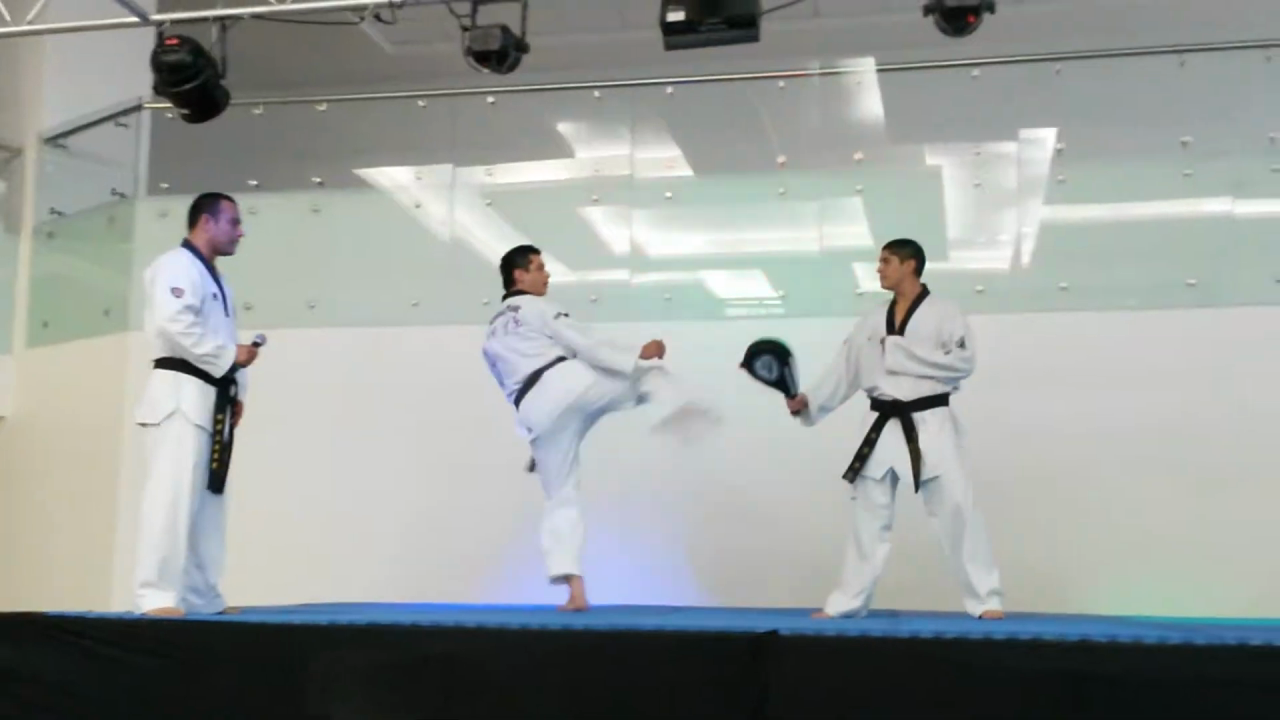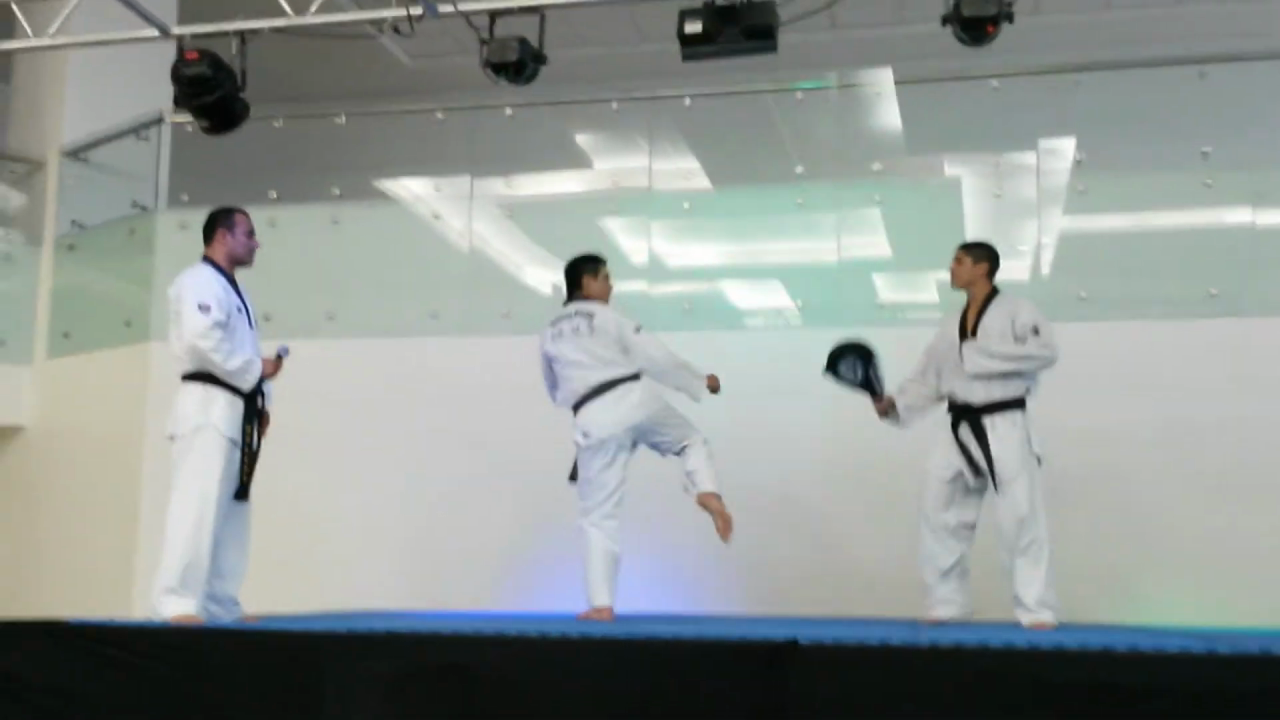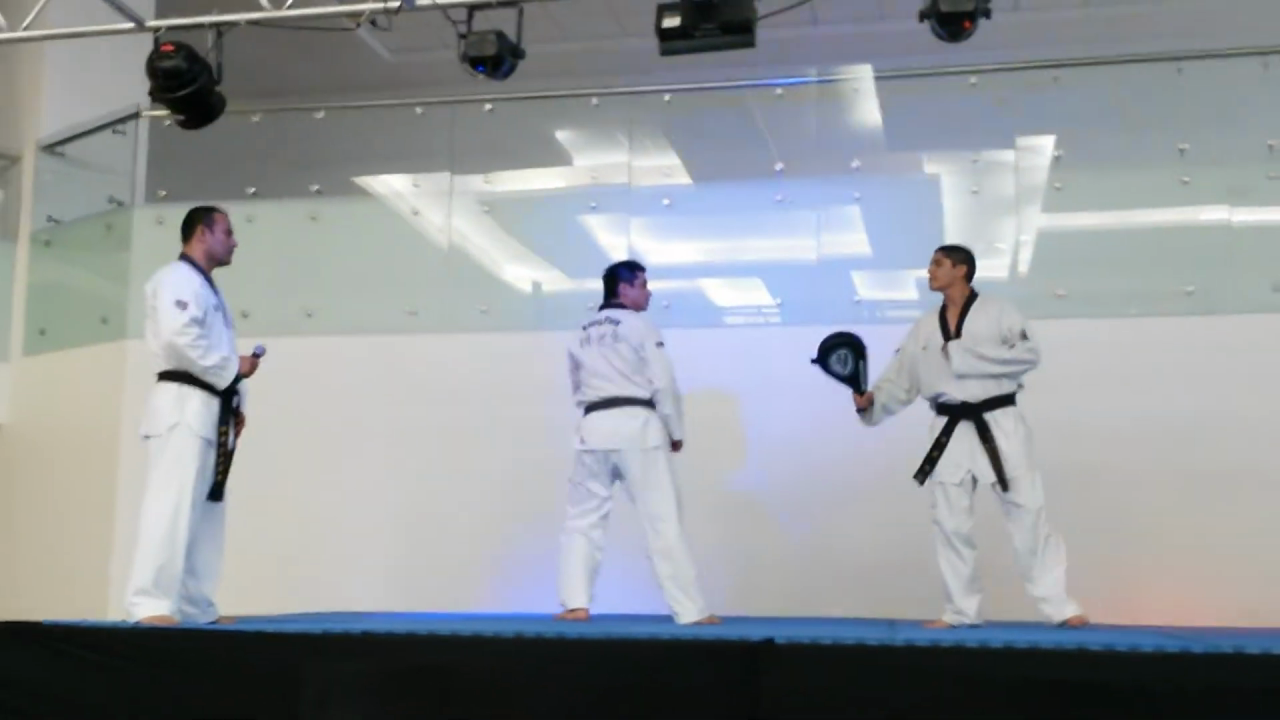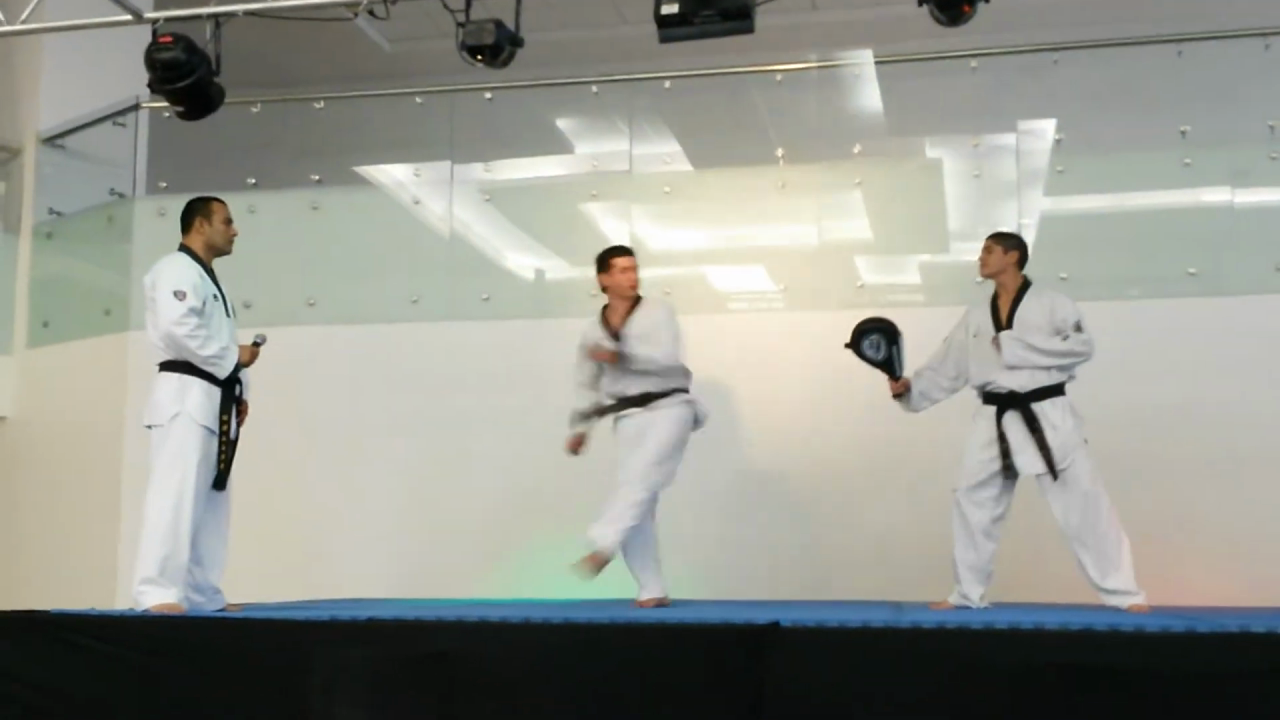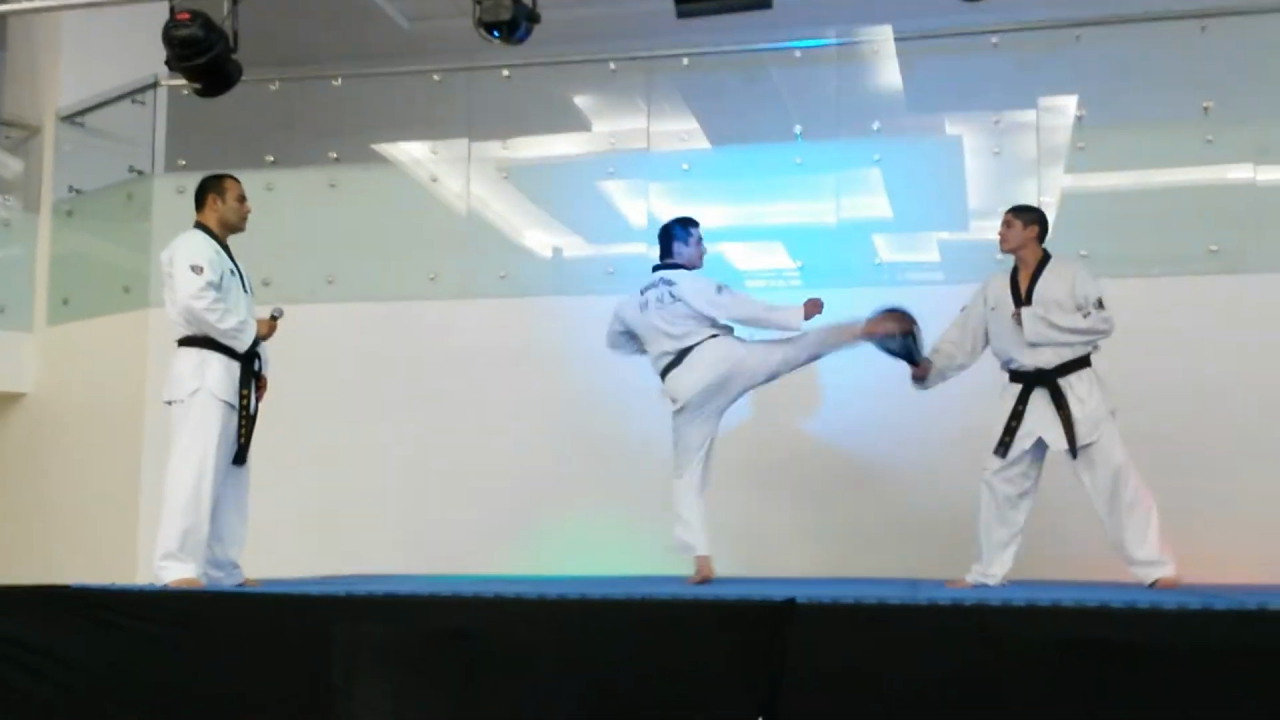
dt=0.5s
person 1, frame 1
left shoulder: (214, 278)
right shoulder: (177, 265)
right elbow: (173, 325)
left wrist: (235, 391)
right wrist: (230, 356)
left hip: (209, 400)
right hip: (180, 395)
left knee: (207, 500)
right knee: (173, 495)
left ankle: (199, 595)
right ankle: (156, 596)
person 1, frame 2
left shoulder: (231, 290)
right shoulder: (200, 281)
right elbow: (201, 341)
left wrist: (259, 402)
right wrist: (256, 370)
left hip: (234, 411)
right hip: (208, 407)
left knee: (230, 508)
right knee: (198, 503)
left ankle: (219, 603)
right ankle: (176, 601)
person 1, frame 3
left shoulder: (207, 289)
right shoulder: (178, 278)
right elbow: (178, 338)
left wrist: (234, 402)
right wrist: (234, 367)
left hip: (209, 410)
right hip: (183, 407)
left knee: (206, 509)
right knee: (172, 503)
left ankle: (194, 605)
right ankle: (149, 604)
person 1, frame 4
left shoulder: (208, 280)
right shoulder: (177, 269)
right elbow: (177, 329)
left wrist: (237, 391)
right wrist: (234, 357)
left hip: (212, 400)
right hip: (185, 396)
left knee: (211, 498)
right knee: (176, 494)
left ankle: (202, 593)
right ankle: (157, 592)
person 1, frame 5
left shoulder: (224, 257)
right shoulder: (193, 246)
right elbow: (196, 304)
left wrist: (256, 368)
right wrist: (252, 330)
left hip: (231, 375)
right hip: (205, 372)
left knee: (230, 474)
right knee: (195, 469)
left ankle: (221, 567)
right ankle: (176, 568)
person 2, frame 1
left shoulder: (943, 312)
right shoulder: (874, 320)
left elbow: (962, 362)
right elbow: (845, 371)
left wrist: (903, 355)
right wrist: (808, 402)
left hip: (929, 423)
right hip: (883, 427)
left knee: (955, 509)
right knee: (868, 516)
left ankle: (986, 600)
right ankle: (847, 601)
person 2, frame 2
left shoulder: (1016, 310)
right shoulder: (952, 324)
left elbow: (1045, 352)
right elbow: (928, 379)
left wrist: (981, 356)
right wrist: (894, 405)
left hip: (1003, 427)
right hip: (961, 429)
left knee: (1020, 519)
right knee: (939, 513)
left ankle: (1036, 610)
right ankle: (949, 603)
person 2, frame 3
left shoulder: (997, 311)
right shoulder: (925, 328)
left elbow: (1027, 355)
right elbow: (899, 381)
left wrist: (964, 355)
right wrist: (870, 401)
left hip: (997, 422)
right hip: (951, 430)
left knee: (1028, 510)
right knee: (950, 522)
left ankle: (1059, 605)
right ankle: (960, 610)
person 2, frame 4
left shoulder: (1051, 302)
right shoulder: (975, 317)
left elbow: (1081, 346)
right elbow: (945, 370)
left wrist: (1014, 345)
right wrist: (909, 388)
left hip: (1047, 415)
right hip: (996, 419)
left knee: (1084, 504)
right knee: (971, 502)
left ankle: (1124, 593)
right ankle: (968, 593)
person 2, frame 5
left shoulder: (1070, 274)
right shoulder: (994, 288)
left elbow: (1101, 323)
right elbow: (963, 341)
left wrist: (1036, 322)
right wrist: (929, 367)
left hip: (1073, 389)
right hip: (1022, 394)
left knee: (1112, 474)
right knee: (1003, 480)
left ankle: (1154, 567)
right ankle: (988, 571)
person 3, frame 1
left shoulder: (493, 333)
right shoulder: (536, 307)
left elbow: (507, 384)
right elbow: (580, 341)
right wrist: (636, 353)
left hip: (536, 412)
right hip: (570, 382)
left knee: (562, 500)
right knee: (649, 374)
left ankle: (575, 588)
right ankle: (680, 414)
person 3, frame 2
left shoulder: (550, 334)
right shoulder: (607, 316)
left elbow: (557, 393)
right elbow: (656, 358)
right wrist: (701, 382)
left hip: (594, 421)
right hip: (636, 401)
left knee: (599, 515)
right knee: (692, 440)
left ankle: (601, 604)
right ankle: (708, 492)
person 3, frame 3
left shoulder: (584, 336)
right shoulder: (641, 326)
left elbow: (579, 392)
right elbow: (663, 383)
right wrist: (675, 431)
left hip: (594, 429)
right hip: (638, 427)
left knee: (582, 520)
right knee: (663, 522)
left ankle: (575, 604)
right ankle: (691, 610)
person 3, frame 4
left shoulder: (658, 313)
right shoulder: (594, 330)
left elbow: (670, 357)
right elbow: (588, 385)
left wrist: (621, 356)
right wrist: (579, 427)
left hip: (668, 411)
right hip: (631, 419)
left knee: (639, 479)
right knee: (637, 503)
left ankle: (604, 545)
right ankle: (651, 589)
person 3, frame 5
left shoulder: (632, 301)
right shoulder: (692, 282)
left elbow: (615, 340)
right elbow: (742, 309)
right wrist: (799, 312)
left hip: (684, 386)
right hip: (720, 360)
left knee: (689, 474)
right knee: (797, 345)
left ankle: (701, 561)
right ankle: (859, 330)
